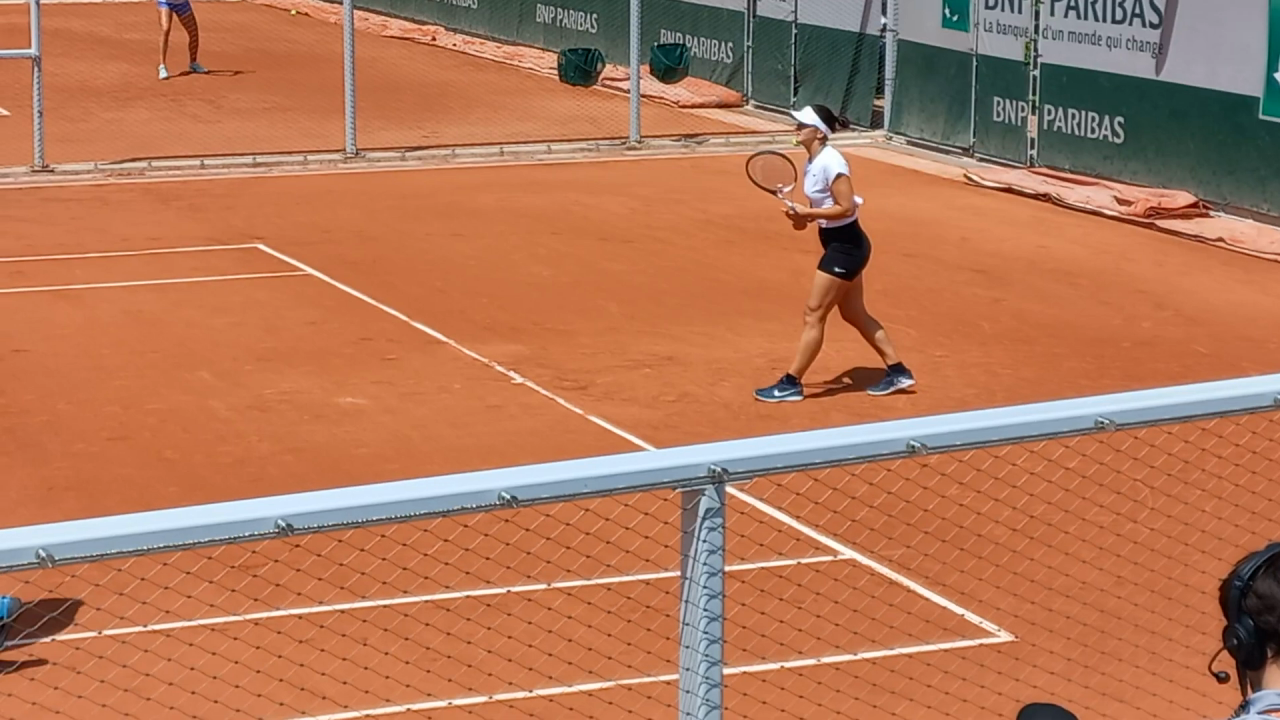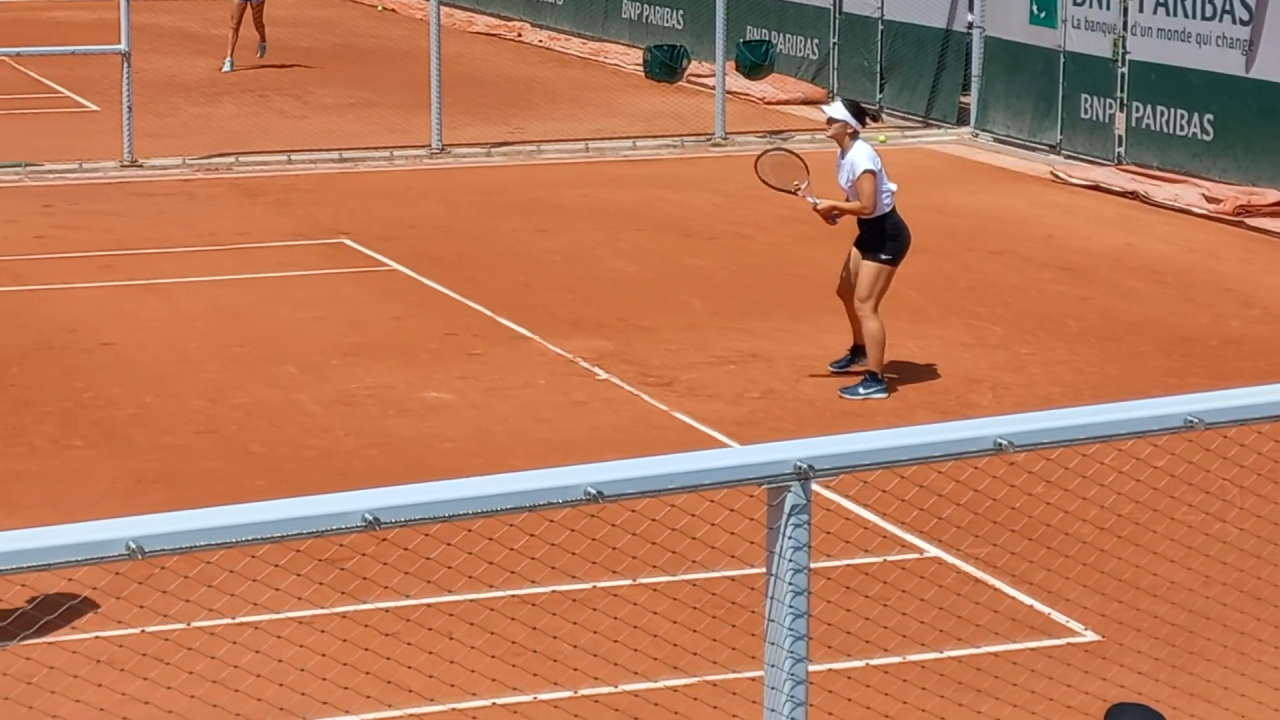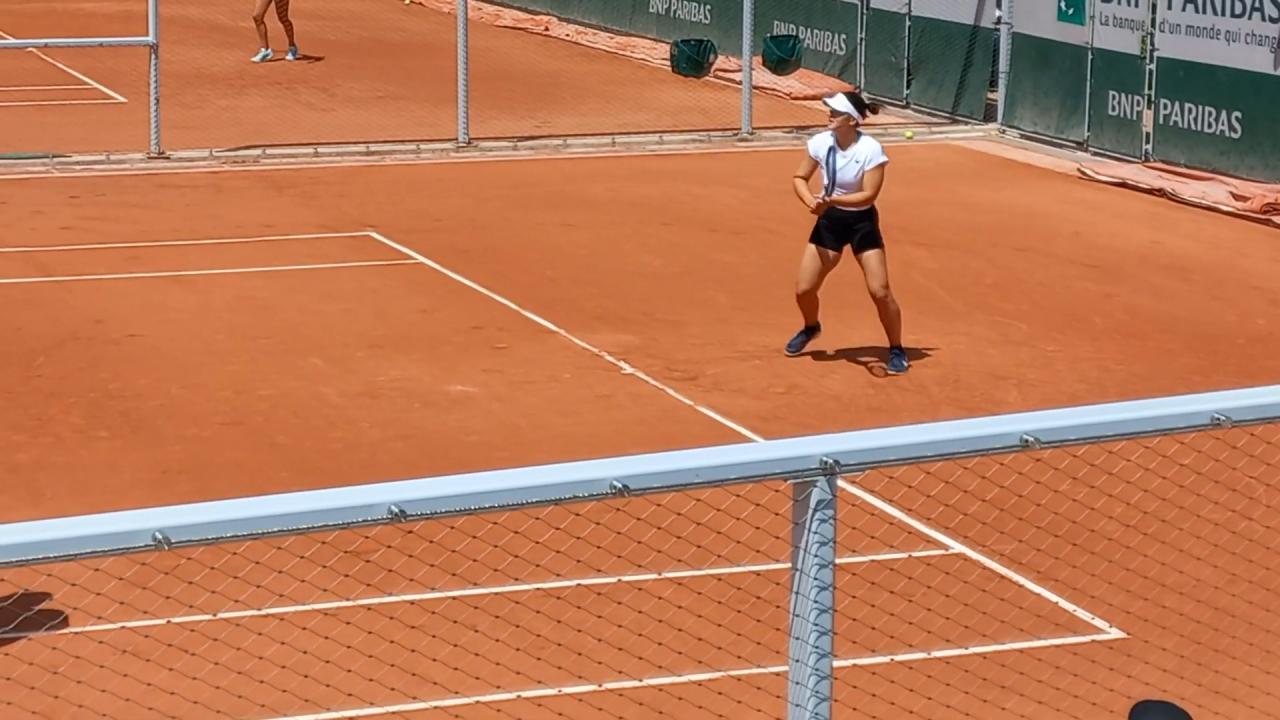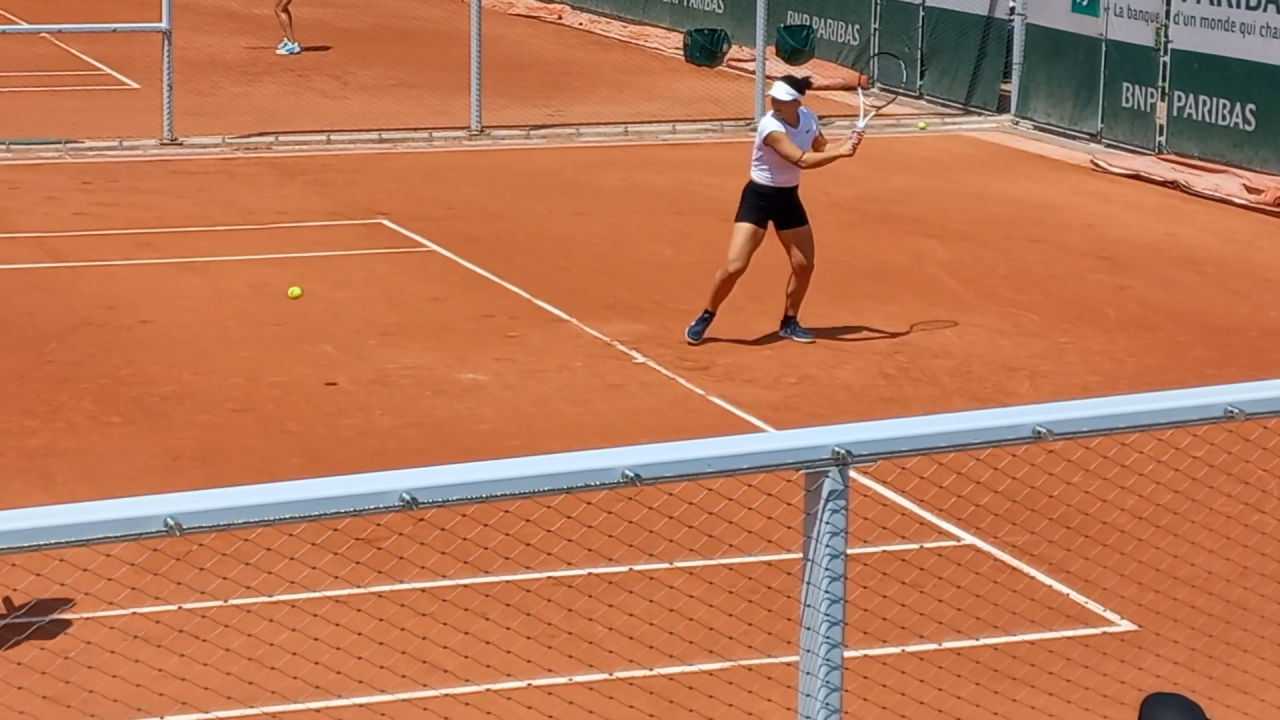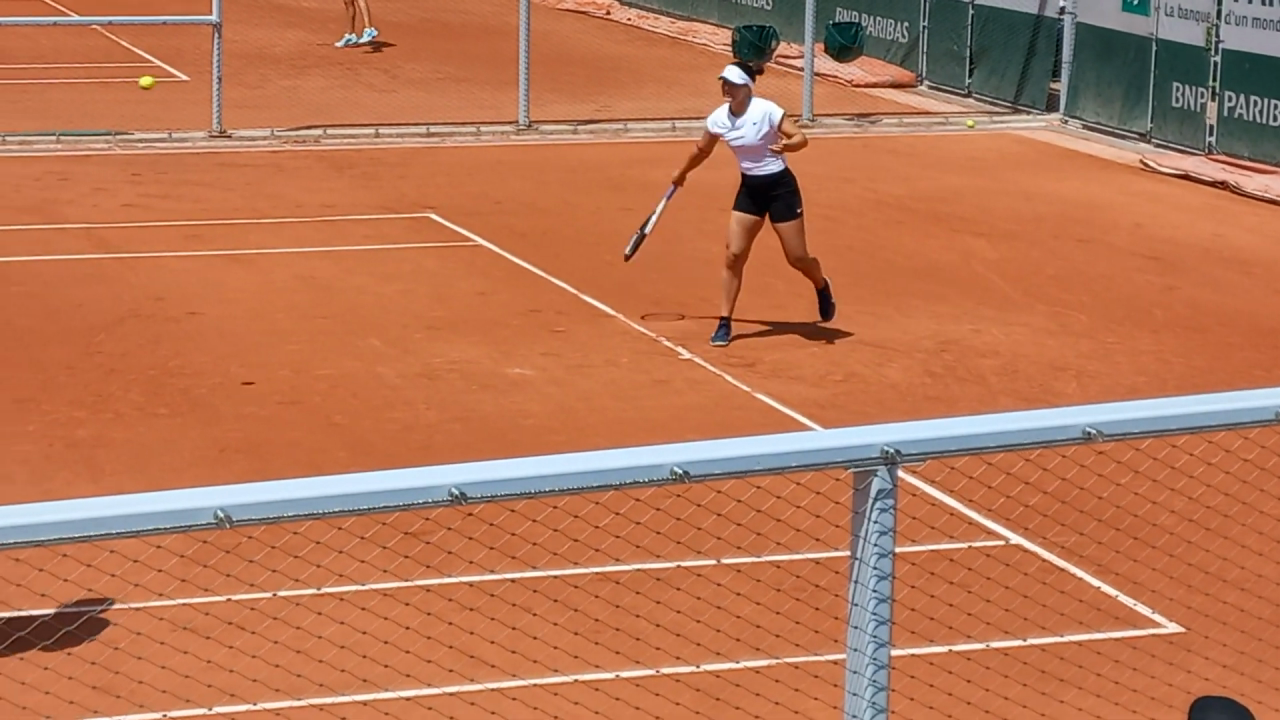
dt=0.5s
person 1, frame 1
left shoulder: (830, 163)
right shoulder: (812, 161)
left elbow: (845, 208)
left wrist: (808, 213)
right wrist: (802, 215)
left hip: (846, 245)
right hip: (843, 244)
left knee: (813, 314)
right knee: (854, 313)
left ankle: (792, 383)
right ankle: (898, 372)
person 1, frame 2
left shoulder: (860, 157)
right shoulder: (844, 153)
left elbow: (866, 206)
left wrist: (832, 205)
right wrist: (836, 210)
left hip: (886, 235)
right hip: (871, 232)
left knee: (864, 305)
right knee: (846, 291)
left ankle: (875, 380)
right ankle: (861, 350)
person 1, frame 3
left shoulder: (872, 151)
right shoulder: (819, 143)
left elbow: (868, 196)
right elbow: (799, 178)
left wrist: (835, 202)
right wrist: (812, 201)
left hip: (862, 223)
right hip: (829, 222)
left knee: (880, 292)
right knee: (804, 289)
left ankle: (896, 349)
right ankle: (810, 328)
person 1, frame 4
left shoulder: (807, 117)
right shoulder: (770, 126)
left elbow: (821, 150)
right elbow: (802, 160)
left wrist: (846, 144)
right wrist: (841, 153)
left hip: (788, 198)
right hip: (758, 198)
left knee: (804, 265)
right knee: (733, 267)
left ankle: (789, 322)
right ankle: (707, 317)
person 1, frame 5
left shoulder: (767, 110)
right shoulder: (718, 118)
left elbow: (801, 139)
right elbow: (702, 151)
left wrist: (785, 145)
right wrist: (681, 173)
left hip: (779, 187)
right hip: (750, 188)
left knee: (797, 258)
right knee: (733, 256)
left ankle: (822, 287)
right ankle: (724, 323)
